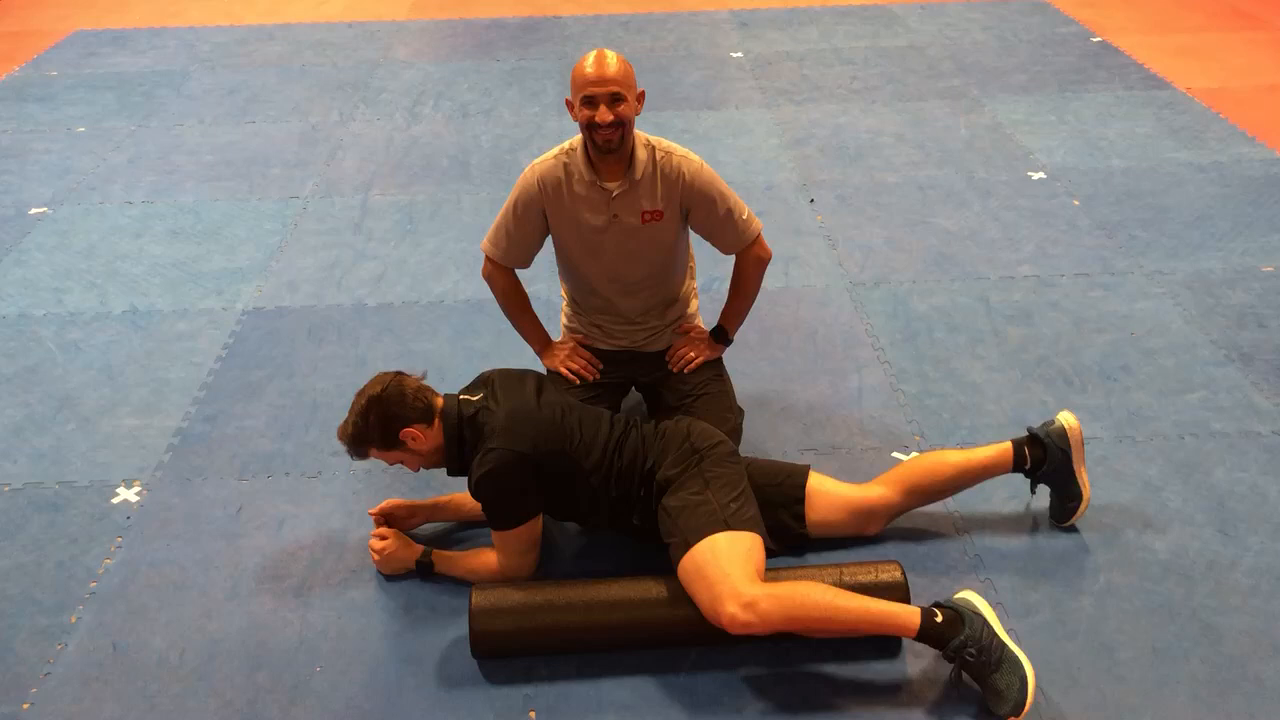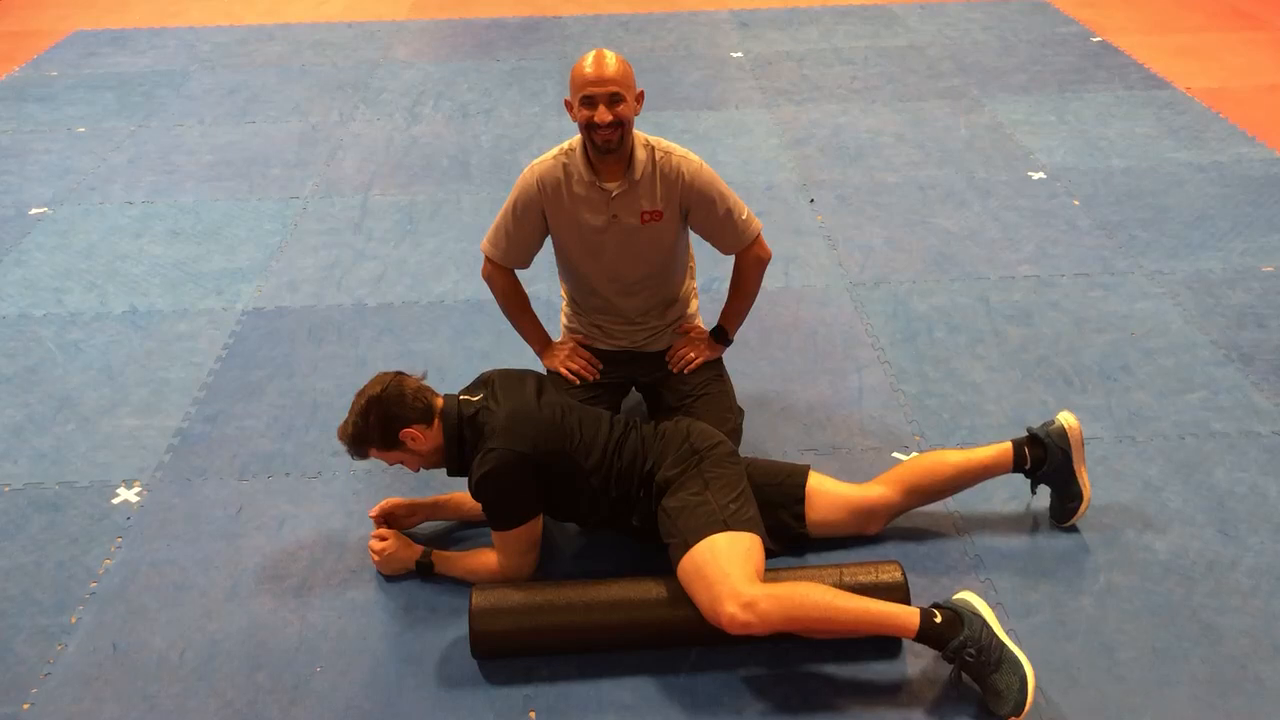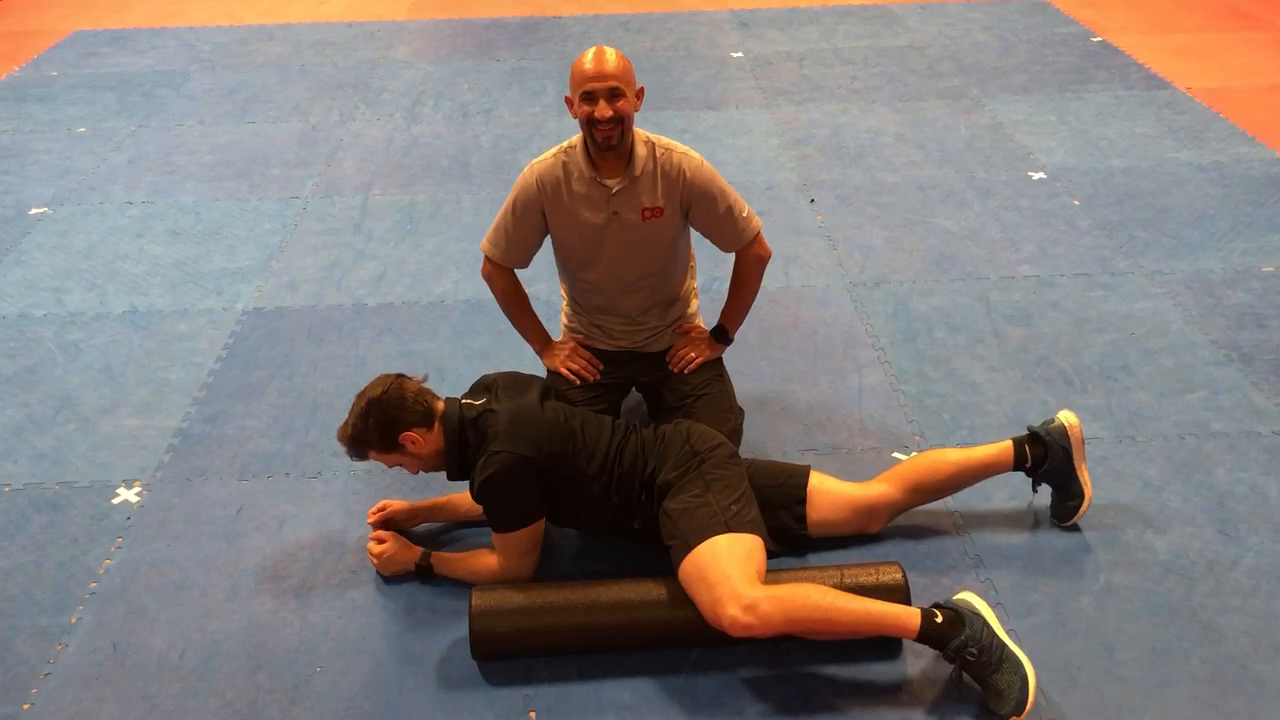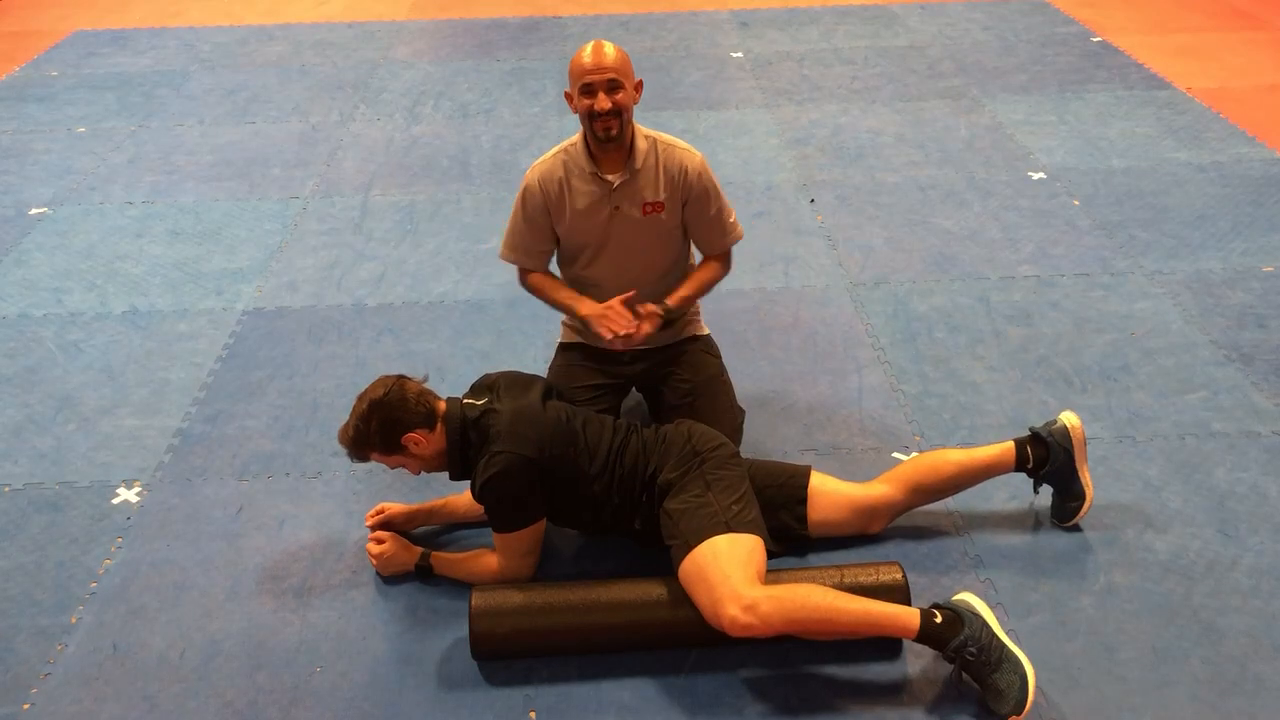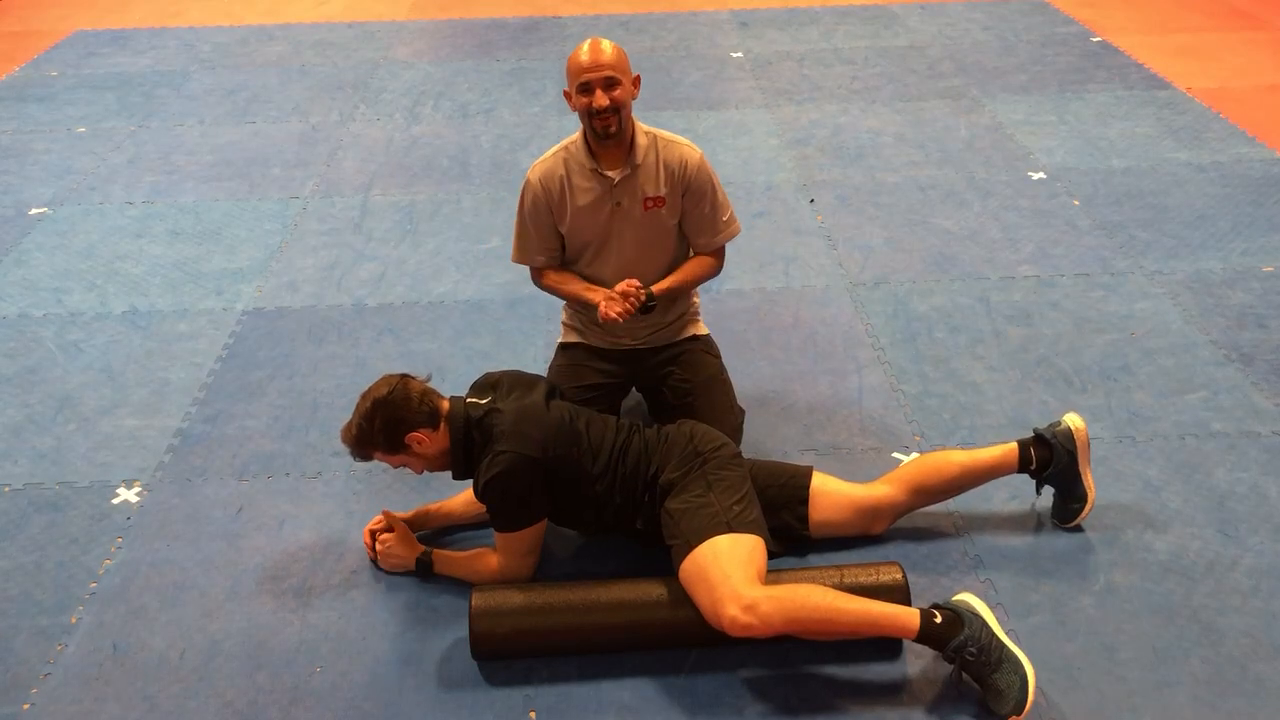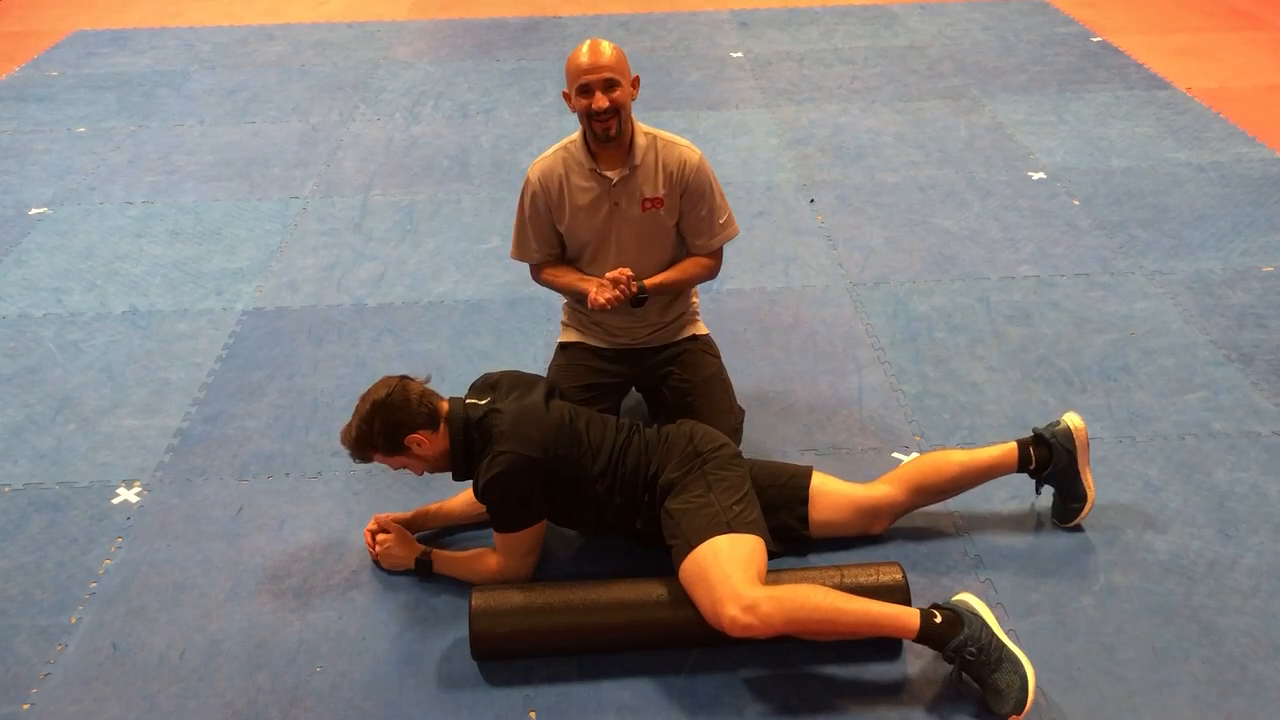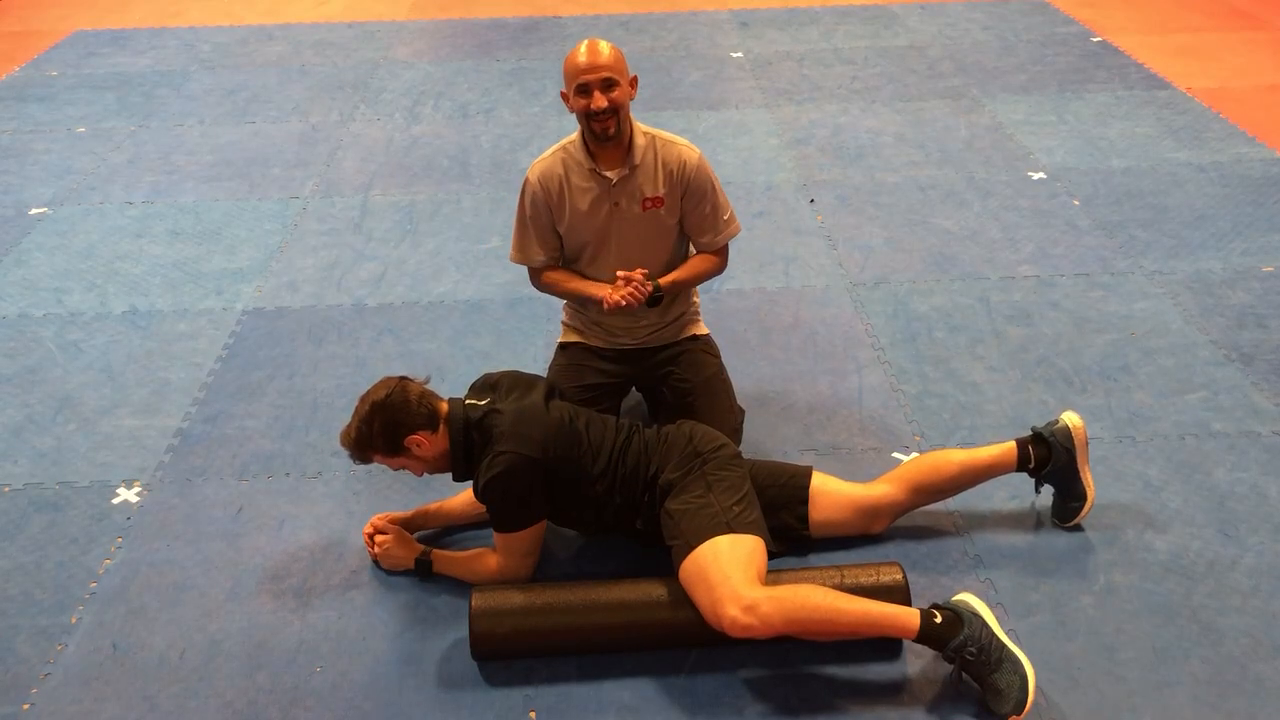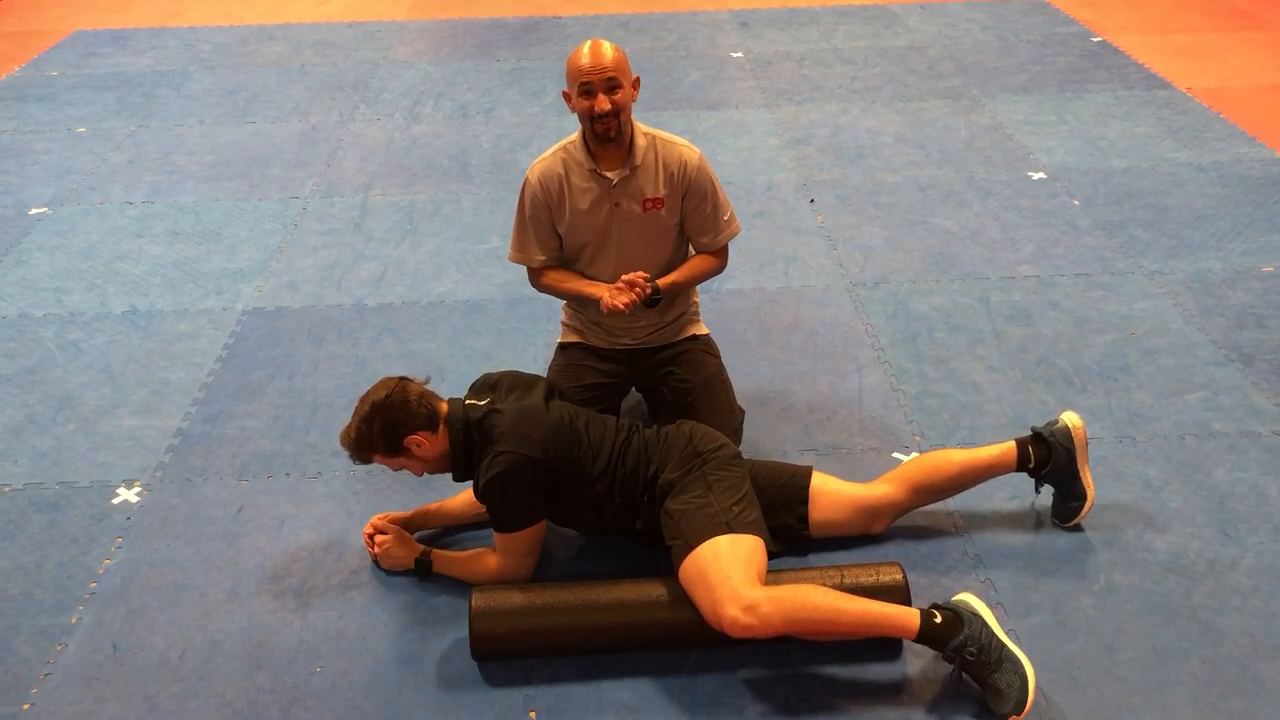
dt=0.4s
person 1, frame 1
left shoulder: (496, 453)
right shoulder: (483, 390)
left elbow: (515, 563)
left wrist: (417, 559)
right wrist: (420, 510)
left hip: (683, 473)
right hip: (688, 456)
left knee: (740, 607)
right knee: (872, 506)
left ankle: (943, 623)
right ankle: (1036, 447)
person 1, frame 2
left shoulder: (496, 453)
right shoulder: (483, 392)
left elbow: (515, 563)
left wrist: (418, 559)
right wrist: (419, 509)
left hip: (682, 473)
right hip: (689, 456)
left knee: (739, 609)
right knee: (873, 506)
left ankle: (941, 625)
right ankle: (1036, 450)
person 1, frame 3
left shoulder: (499, 456)
right shoulder: (483, 394)
left elbow: (515, 565)
left wrist: (417, 560)
right wrist: (418, 511)
left hip: (684, 478)
right hip: (689, 459)
left knee: (740, 610)
right knee: (874, 503)
left ankle: (944, 625)
right ankle: (1037, 445)
person 1, frame 4
left shoulder: (503, 457)
right shoulder: (484, 394)
left elbow: (514, 565)
left wrist: (417, 562)
right wrist: (415, 514)
left hip: (685, 476)
right hip: (690, 458)
left knee: (741, 611)
right knee: (876, 504)
left ankle: (942, 625)
right ankle: (1039, 448)
person 1, frame 5
left shoulder: (507, 455)
right shoulder: (487, 392)
left elbow: (515, 564)
left wrist: (418, 558)
right wrist: (418, 517)
left hip: (687, 477)
right hip: (691, 459)
left knee: (740, 610)
right knee: (878, 505)
left ankle: (943, 625)
right ankle: (1042, 448)
person 1, frame 6
left shoulder: (507, 456)
right shoulder: (486, 393)
left elbow: (513, 564)
left wrist: (418, 559)
right wrist: (414, 518)
left hip: (686, 476)
right hip: (691, 459)
left knee: (740, 611)
right knee: (877, 505)
left ankle: (941, 625)
right ankle: (1041, 449)
person 1, frame 7
left shoulder: (508, 455)
right shoulder: (486, 392)
left elbow: (514, 565)
left wrist: (418, 560)
right wrist: (413, 518)
left hip: (687, 476)
right hip: (691, 460)
left knee: (740, 611)
right knee: (878, 505)
left ankle: (944, 625)
right ankle: (1041, 447)
person 1, frame 8
left shoulder: (507, 456)
right shoulder: (485, 393)
left elbow: (513, 565)
left wrist: (418, 559)
right wrist: (414, 517)
left hip: (686, 476)
right hip: (689, 459)
left knee: (741, 612)
right knee: (877, 505)
left ankle: (942, 625)
right ankle: (1040, 448)
person 2, frame 1
left shoulder: (682, 171)
right shoulder: (544, 179)
left elbow: (755, 252)
right elbow: (496, 268)
left wrist: (720, 336)
right wrist: (544, 346)
left hip: (674, 339)
right hip: (588, 344)
left ankle: (655, 397)
person 2, frame 2
left shoulder: (681, 171)
right shoulder: (544, 179)
left elbow: (755, 253)
right elbow: (496, 269)
left wrist: (721, 337)
right wrist: (544, 347)
left hip: (673, 339)
right hip: (588, 344)
left ankle: (655, 396)
right ankle: (624, 395)
person 2, frame 3
left shoulder: (683, 169)
right shoulder: (543, 178)
left elbow: (755, 251)
right elbow: (495, 267)
left wrist: (720, 336)
right wrist: (545, 346)
left hip: (674, 340)
right hip: (589, 345)
left ankle: (655, 396)
right ankle: (623, 395)
person 2, frame 4
left shoulder: (684, 165)
right shoulder: (545, 178)
left elbow: (719, 259)
right elbow: (531, 272)
left wrist: (666, 310)
right wrist: (588, 310)
left hip: (675, 334)
right hip: (588, 341)
left ankle: (652, 393)
right ankle: (623, 393)
person 2, frame 5
left shoulder: (684, 161)
right shoulder: (546, 177)
left elbow: (711, 257)
right elbow: (543, 269)
left wrist: (649, 296)
right wrist: (599, 297)
left hip: (675, 334)
right hip: (589, 338)
left ankle: (652, 391)
right ankle: (617, 393)
person 2, frame 6
left shoulder: (683, 162)
right shoulder: (546, 175)
left elbow: (708, 259)
right elbow: (542, 264)
left wrist: (641, 288)
right wrist: (592, 285)
left hip: (674, 333)
right hip: (589, 338)
left ankle: (653, 391)
right ankle: (627, 388)
person 2, frame 7
left shoulder: (682, 160)
right shoulder: (545, 176)
left elbow: (715, 253)
right elbow: (541, 271)
left wrist: (657, 287)
right wrist: (602, 291)
left hip: (673, 332)
right hip: (589, 338)
left ankle: (653, 392)
right ankle: (621, 389)
person 2, frame 8
left shoulder: (683, 161)
right shoulder: (546, 176)
left elbow: (715, 255)
right elbow: (541, 271)
left wrist: (655, 288)
right wrist: (602, 292)
left hip: (674, 333)
right hip: (589, 339)
left ankle: (653, 391)
right ankle: (625, 390)
